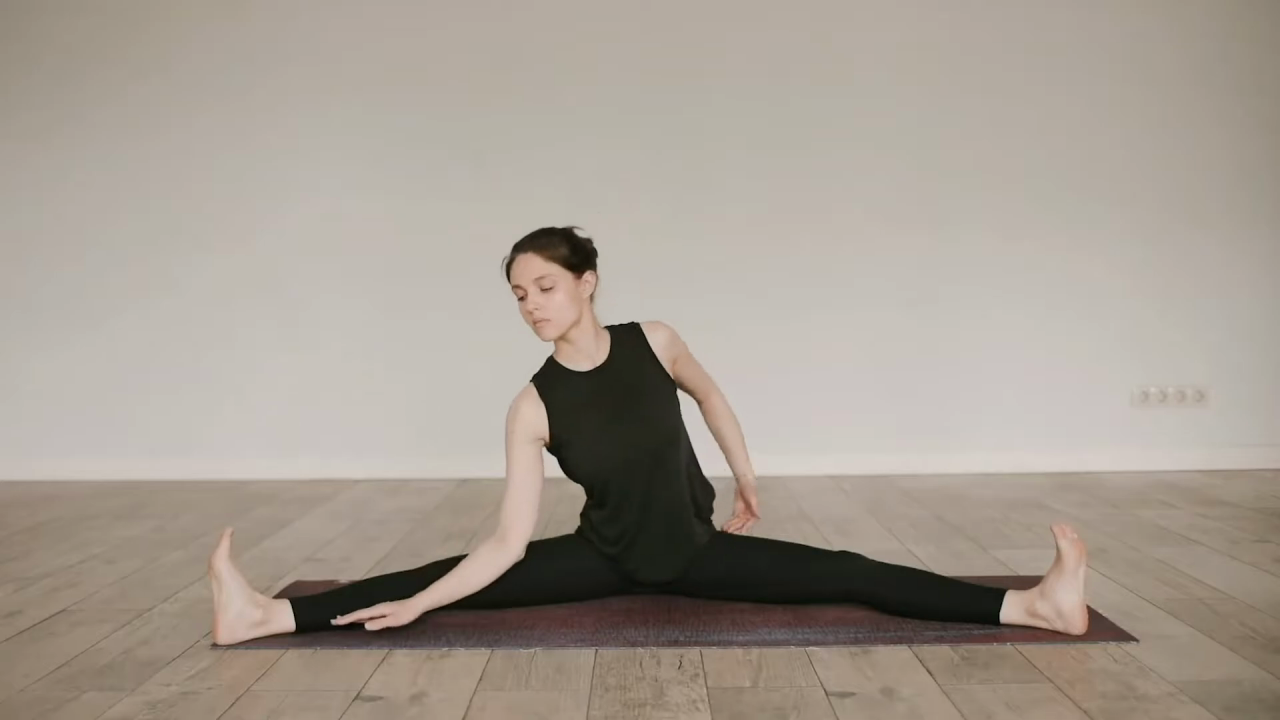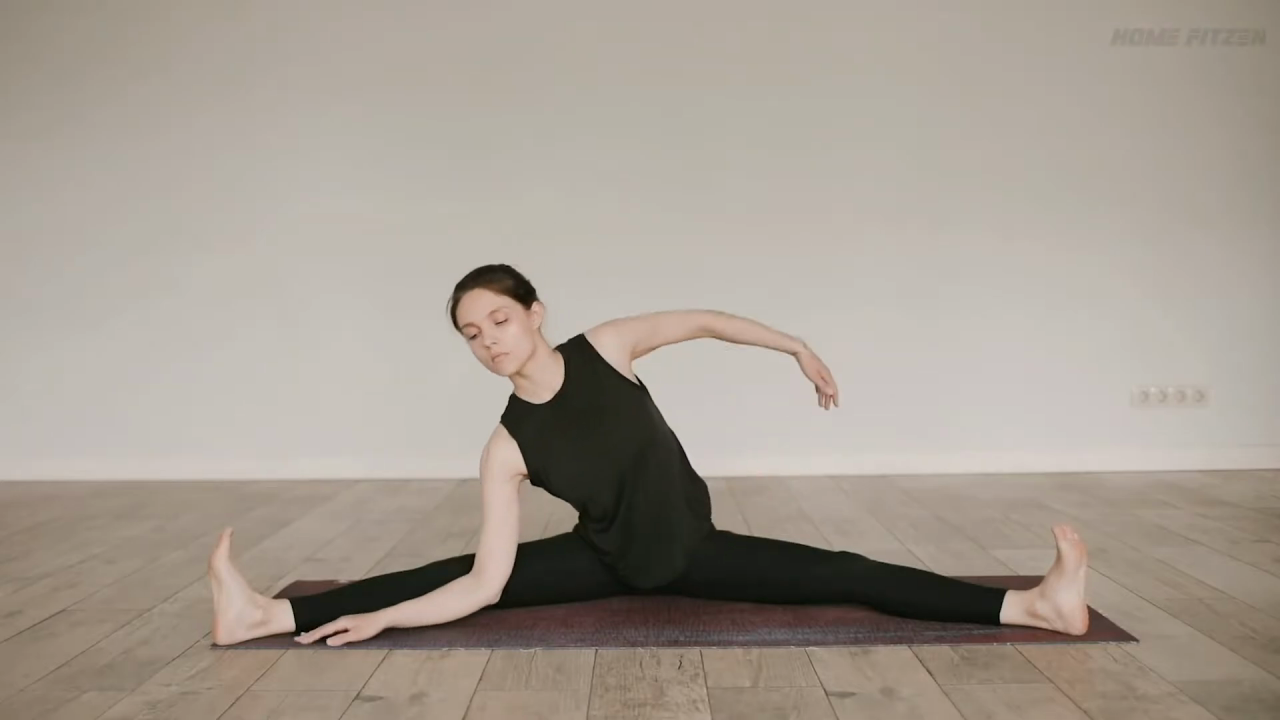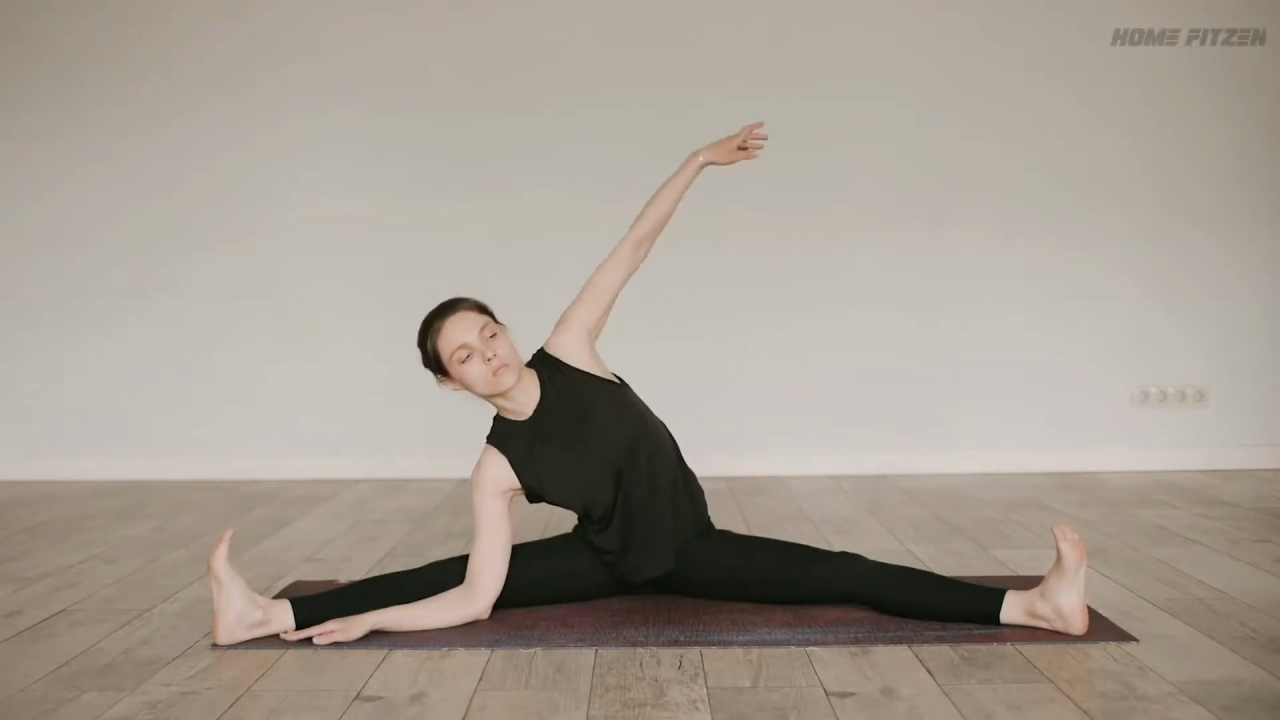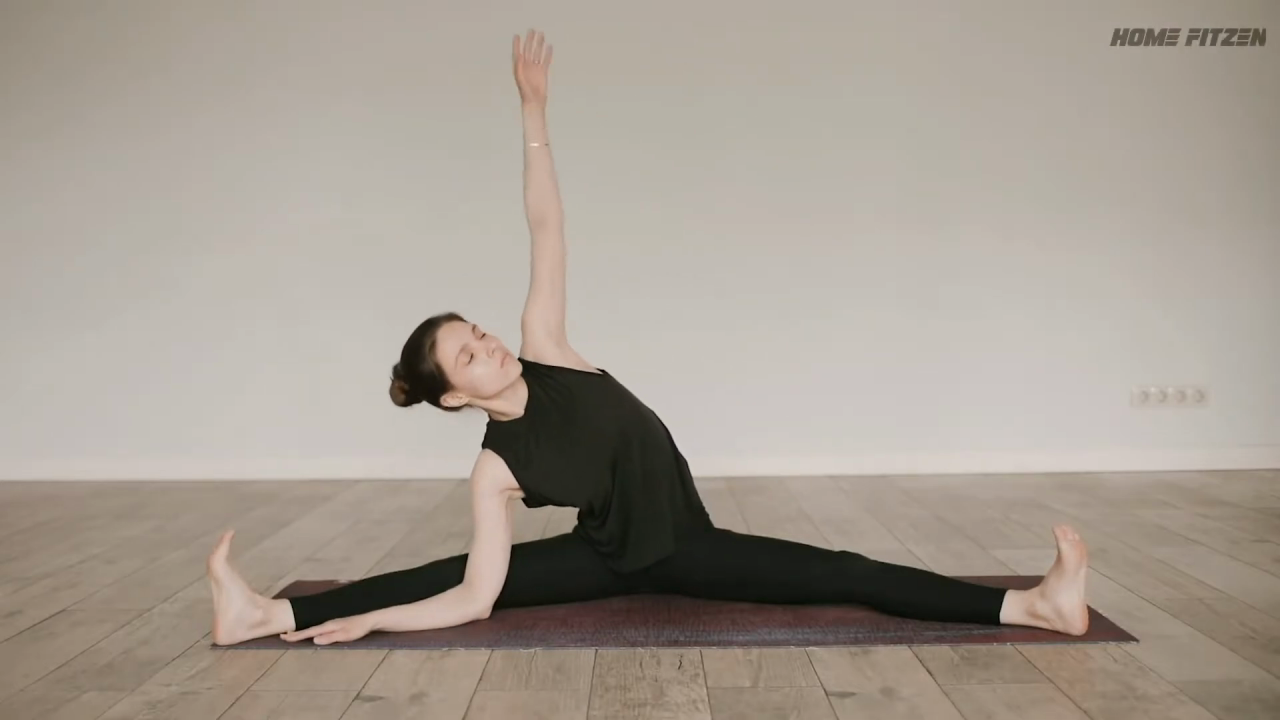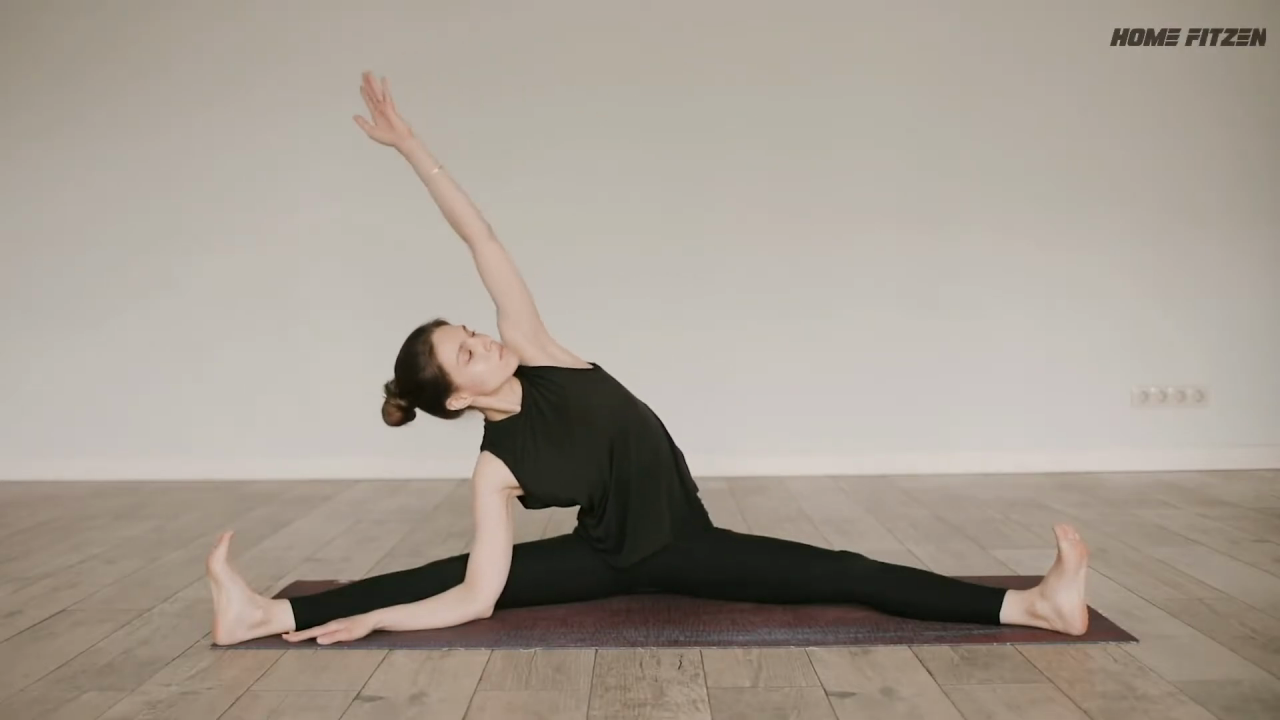
dt=0.5s
person 1, frame 1
left shoulder: (653, 342)
right shoulder: (532, 406)
left elbow: (709, 394)
right elbow: (510, 542)
left wrist: (745, 480)
right wrist: (416, 605)
left hip: (694, 547)
right hip: (605, 557)
left knee: (844, 575)
right knee: (459, 579)
left ankle: (1028, 605)
right ankle: (271, 616)
person 1, frame 2
left shoulder: (605, 346)
right shoulder: (505, 448)
left elbow: (701, 321)
right elbow: (486, 585)
left wrist: (797, 344)
right wrist: (380, 618)
left hip: (690, 549)
right hip: (604, 560)
left knee: (842, 574)
right knee: (456, 572)
left ankle: (1029, 605)
right ankle: (271, 615)
person 1, frame 3
left shoulder: (568, 351)
right shoulder: (497, 468)
left elbow: (634, 245)
right elbow: (476, 601)
left wrist: (700, 159)
right wrist: (370, 621)
left hip: (688, 547)
right hip: (606, 561)
left knee: (841, 575)
right knee: (450, 574)
left ankle: (1028, 604)
person 1, frame 4
left shoulder: (541, 351)
right shoulder: (495, 469)
left elbow: (546, 229)
right elbow: (477, 600)
left wrist: (534, 110)
right wrist: (370, 621)
left hip: (683, 545)
right hip: (605, 558)
left knee: (844, 575)
right knee: (452, 571)
left ankle: (1027, 604)
person 1, frame 5
left shoulder: (531, 353)
right shoulder: (495, 467)
left elbow: (481, 240)
right elbow: (476, 598)
left wrist: (410, 146)
right wrist: (370, 620)
left hip: (682, 543)
right hip: (608, 556)
left knee: (841, 574)
right knee: (454, 572)
left ankle: (1028, 605)
